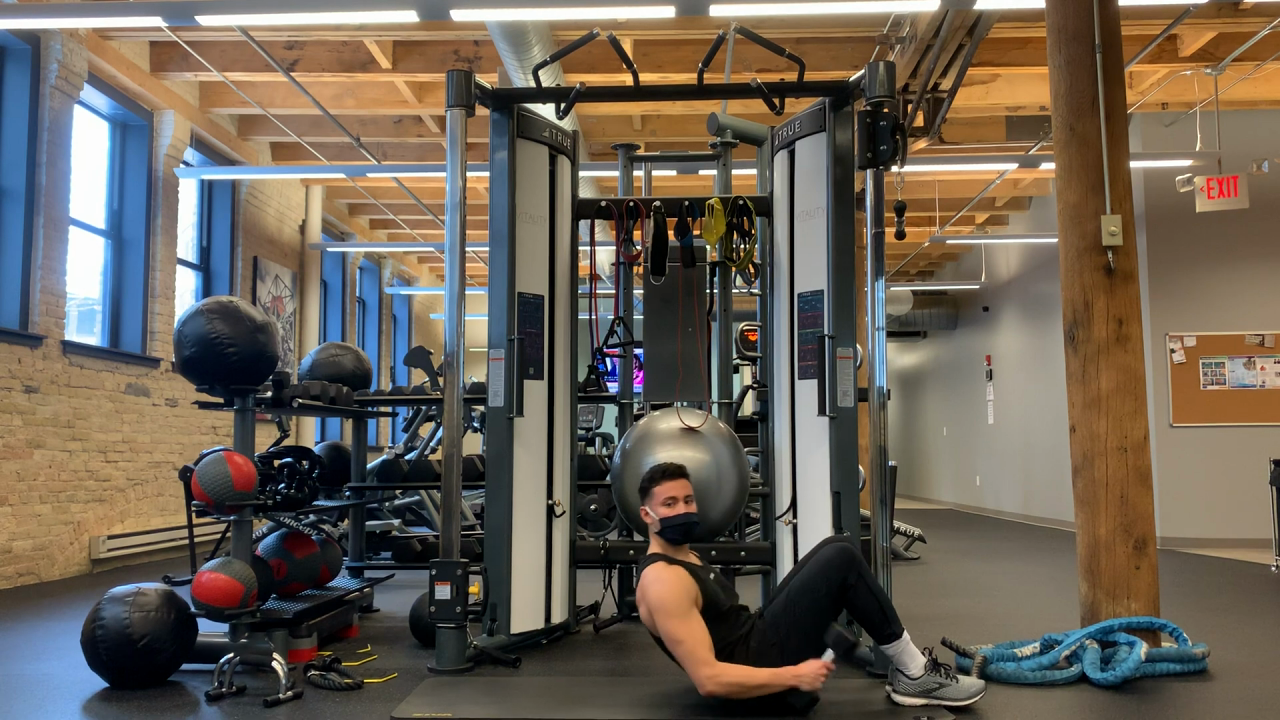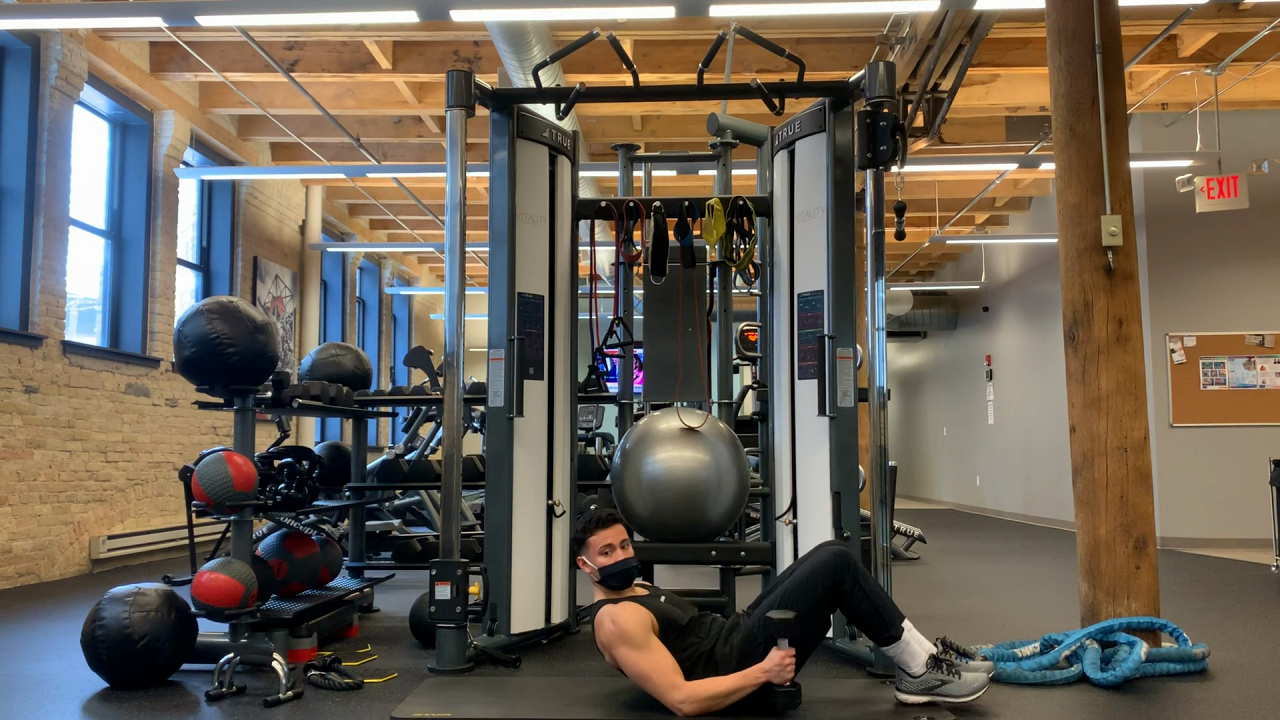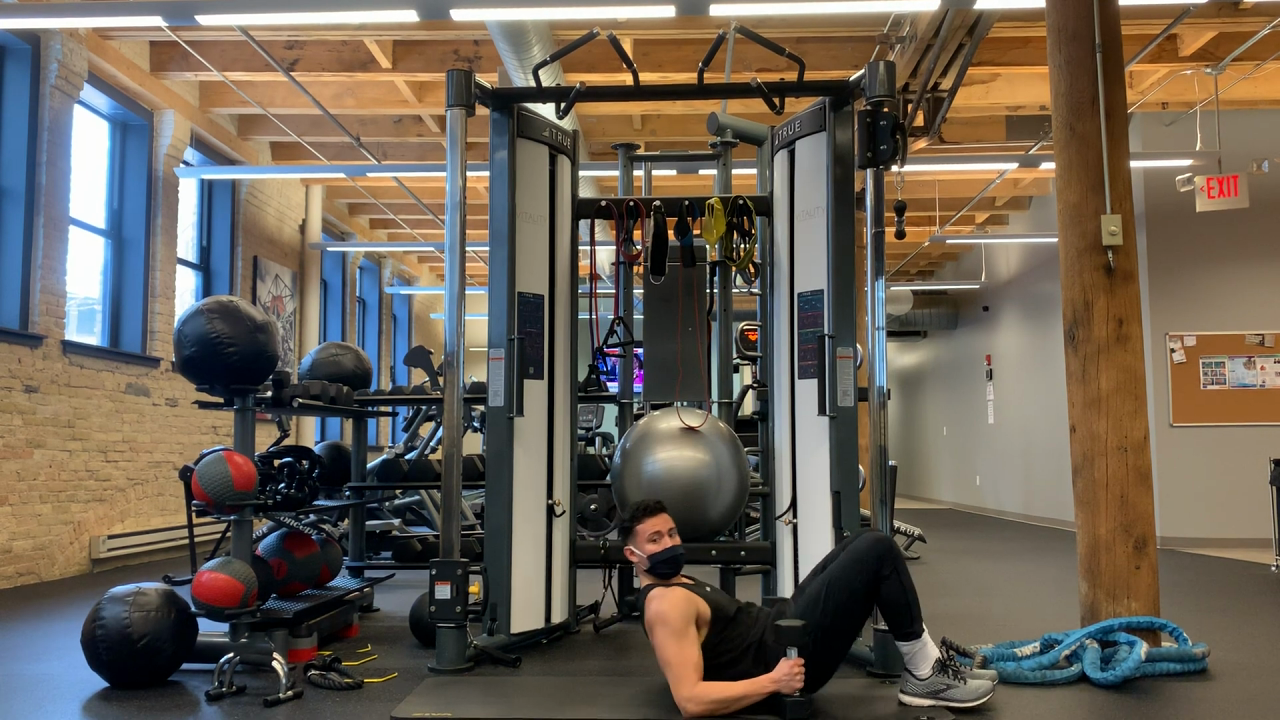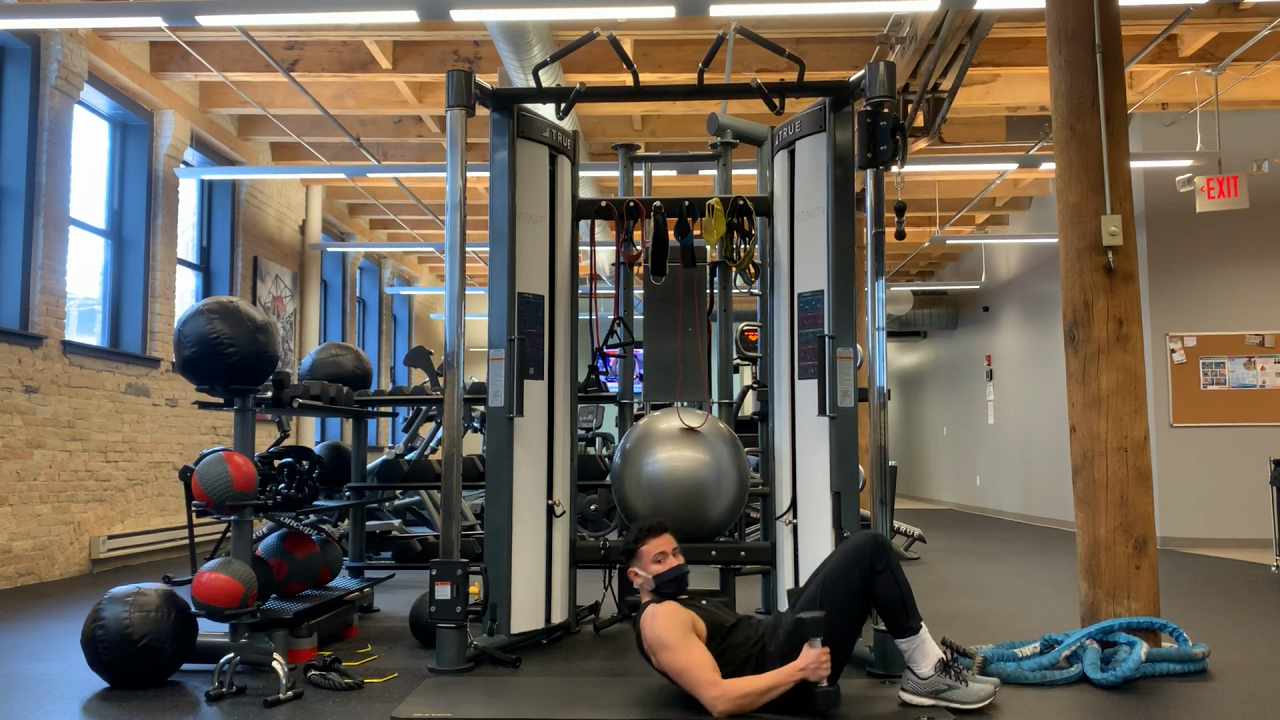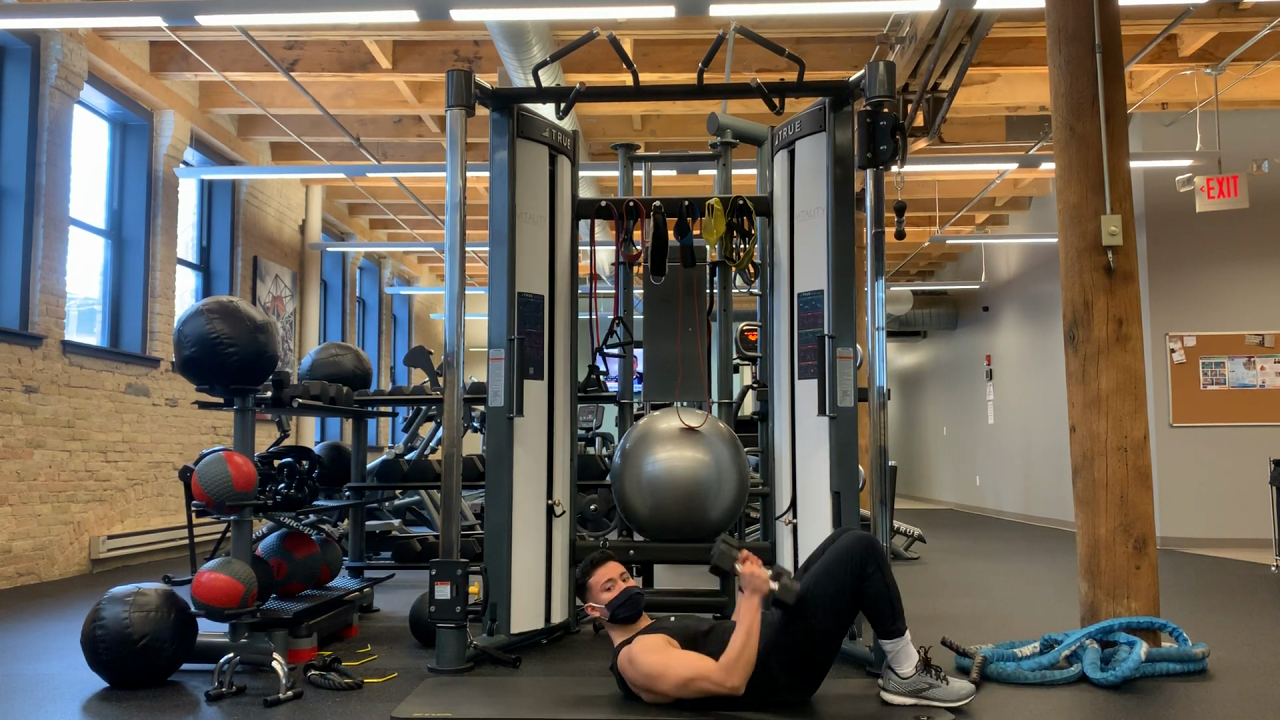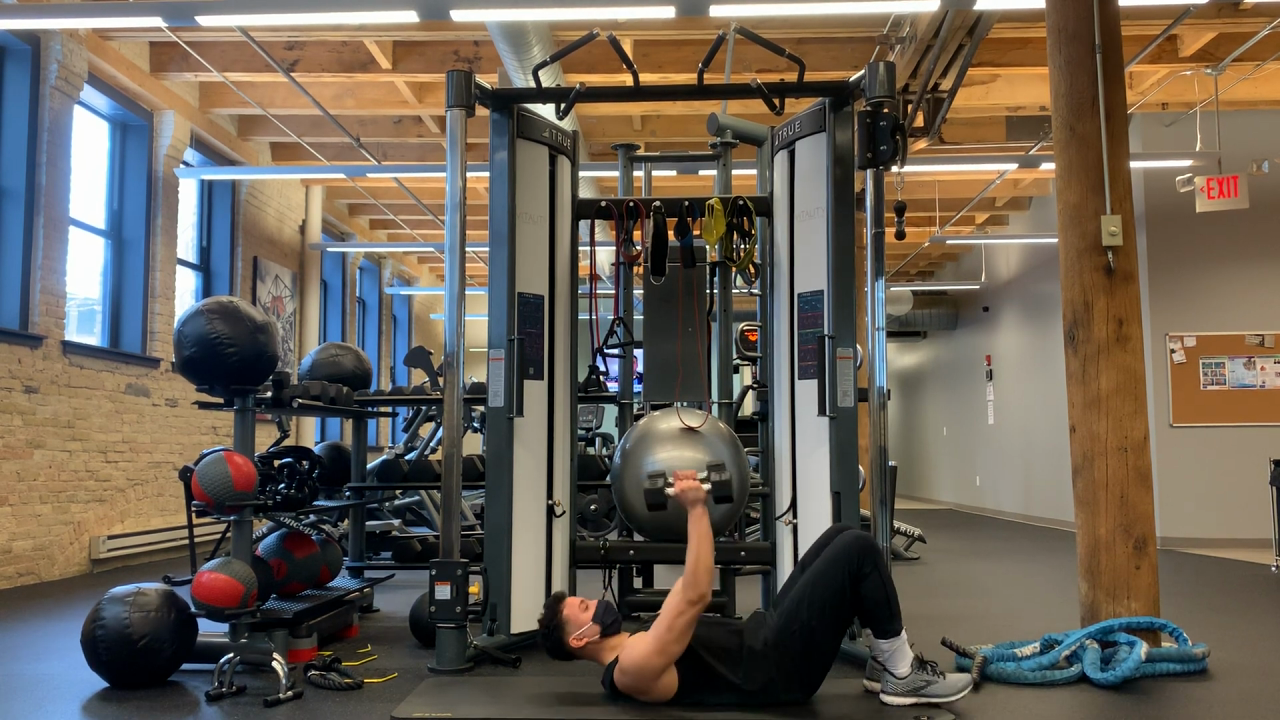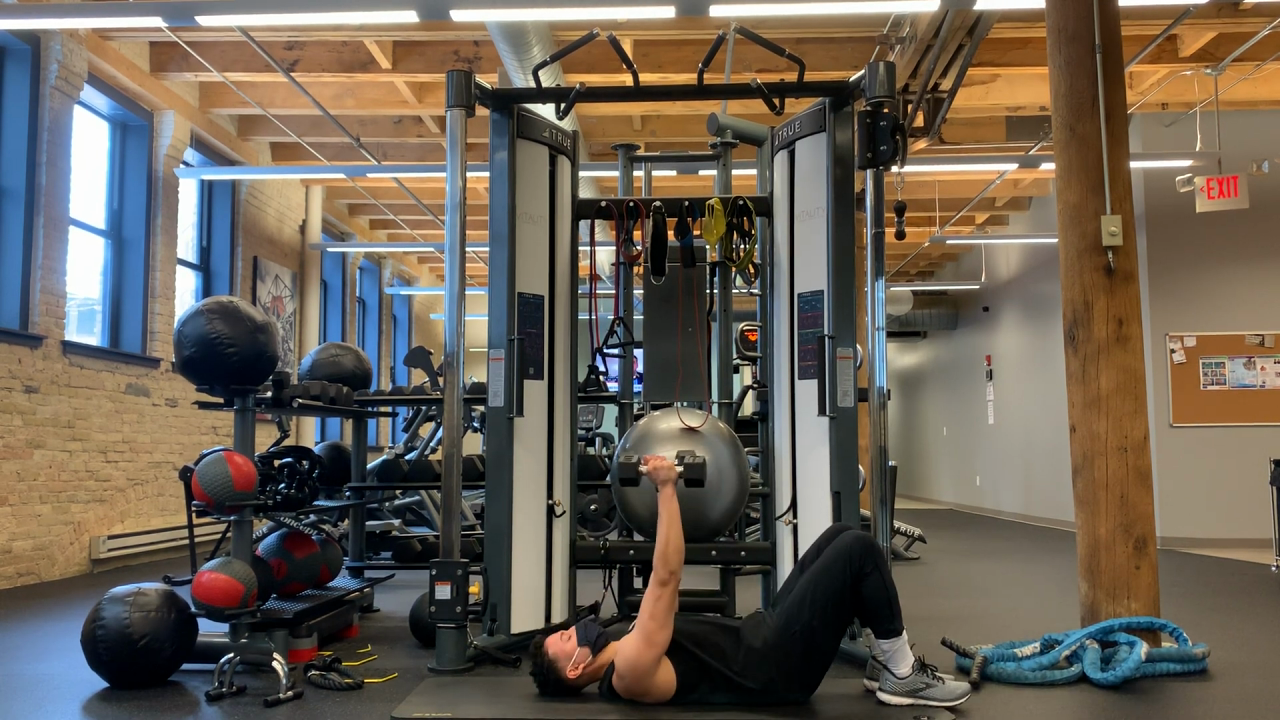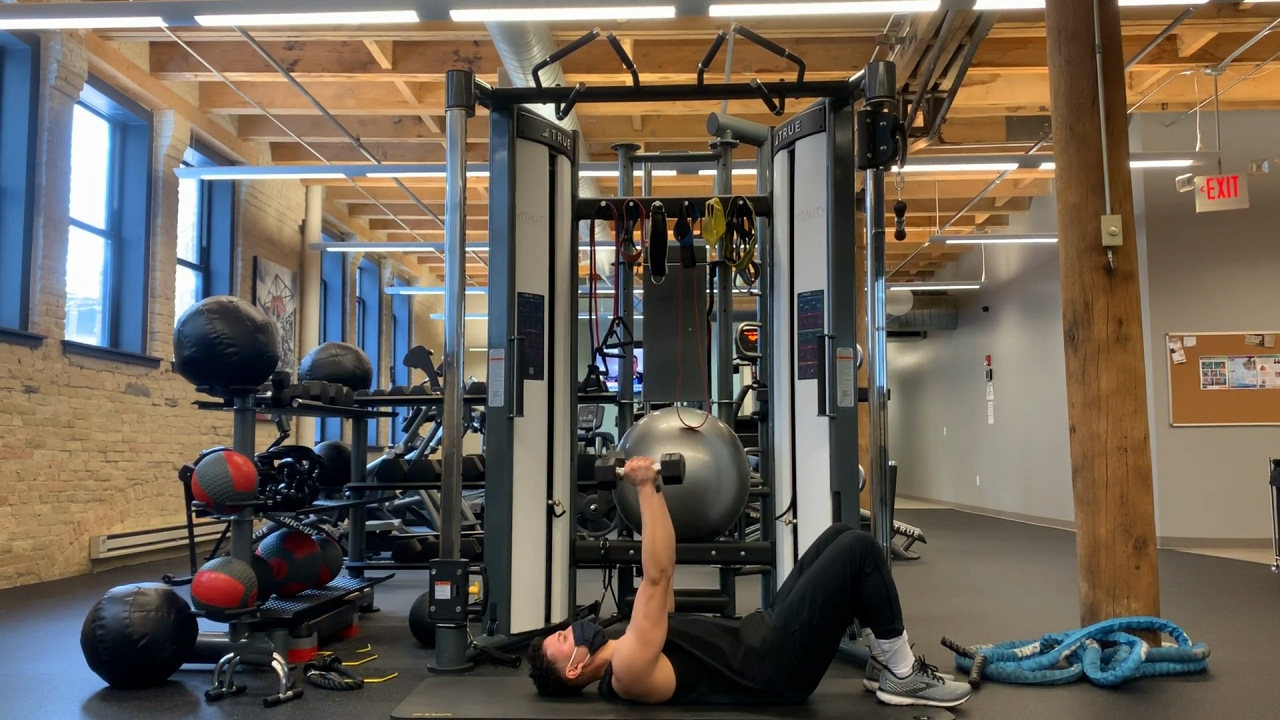
dt=0.5s
person 1, frame 1
left shoulder: (682, 558)
right shoulder: (663, 581)
right elbow: (707, 679)
right wrist: (793, 674)
left hip: (756, 642)
right hip: (762, 668)
left knee: (837, 548)
right knee: (841, 561)
left ankle: (909, 666)
right ankle: (914, 675)
person 1, frame 2
left shoulder: (635, 590)
right shoulder: (616, 621)
right wrist: (762, 672)
left hip: (738, 635)
right hip: (748, 660)
left knee: (831, 555)
right knee: (836, 565)
left ankle: (923, 655)
right ankle: (919, 673)
person 1, frame 3
left shoulder: (671, 584)
right shoulder: (666, 604)
right wrist: (772, 682)
left knee: (866, 544)
right knee: (878, 551)
left ankle: (927, 663)
right ankle: (924, 675)
person 1, frame 4
left shoulder: (676, 605)
right shoulder: (660, 622)
right wrist: (799, 669)
left hip: (786, 640)
right hip: (792, 671)
left knee: (864, 547)
right knee: (870, 549)
left ankle: (928, 661)
right ankle: (925, 675)
person 1, frame 5
left shoulder: (651, 631)
right shoulder: (637, 657)
right elbow: (731, 681)
left wrist: (748, 593)
right wrist: (753, 596)
left hip: (772, 642)
right hip: (783, 667)
left knee: (848, 541)
right knee: (861, 551)
left ankle: (902, 660)
right ankle: (906, 675)
person 1, frame 6
left shoulder: (639, 644)
right shoulder: (634, 668)
left elbow: (688, 592)
right elbow: (695, 596)
left wrist: (695, 506)
right wrist: (696, 508)
left hip: (769, 637)
right hip: (781, 668)
left knee: (842, 538)
right knee: (858, 549)
left ankle: (885, 664)
right ankle: (902, 676)
person 1, frame 7
left shoulder: (632, 647)
right shoulder: (630, 670)
left elbow: (665, 578)
right elbow: (666, 577)
left wrist: (666, 489)
right wrist: (666, 489)
left hip: (766, 635)
right hip: (780, 667)
left knee: (842, 536)
right knee: (858, 549)
left ankle: (885, 662)
right ankle: (901, 675)
person 1, frame 8
left shoulder: (630, 649)
right shoulder: (629, 671)
left elbow: (664, 568)
right elbow: (655, 576)
left wrist: (652, 488)
right wrist: (645, 488)
left hip: (768, 637)
right hip: (780, 666)
left knee: (841, 537)
right knee: (858, 549)
left ankle: (886, 661)
right ankle: (901, 674)
